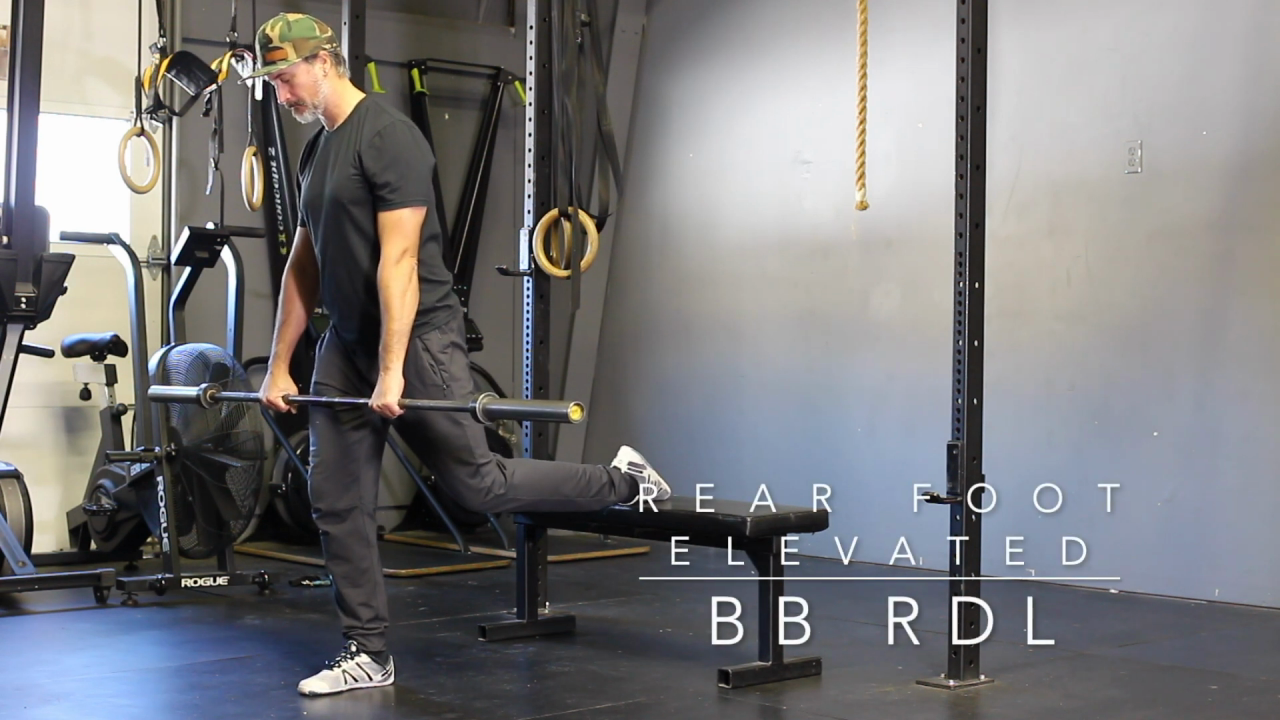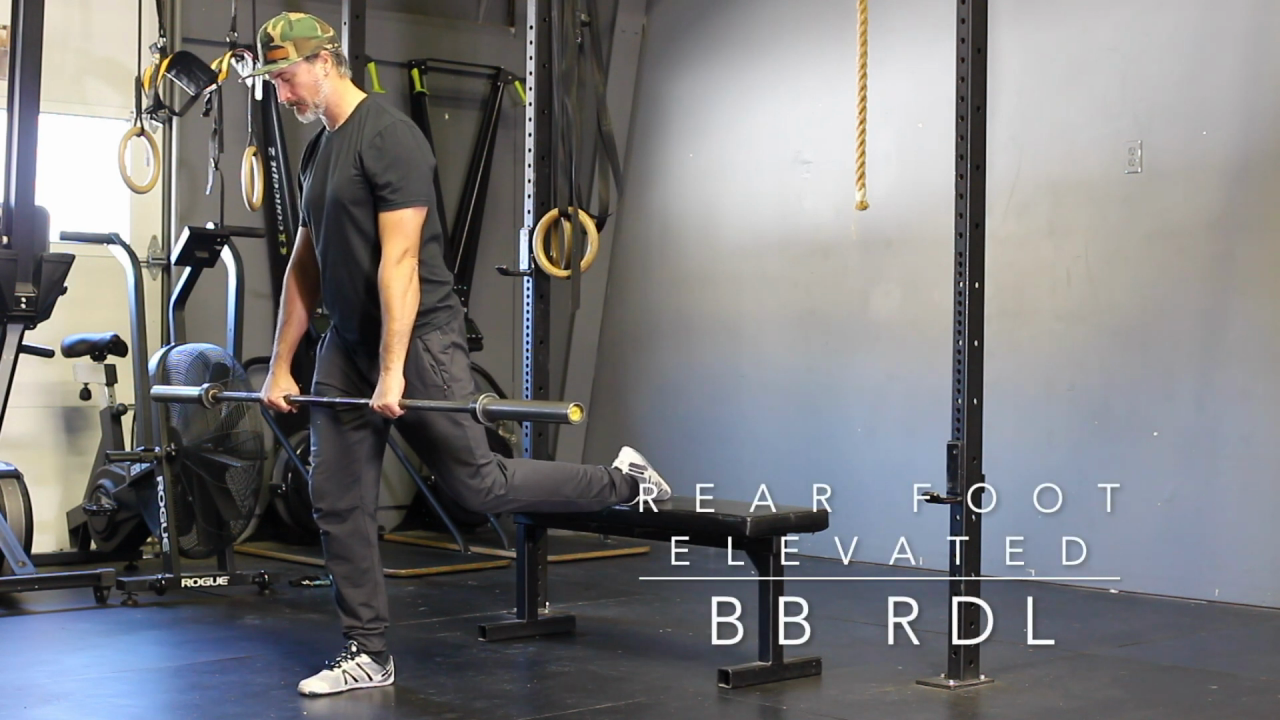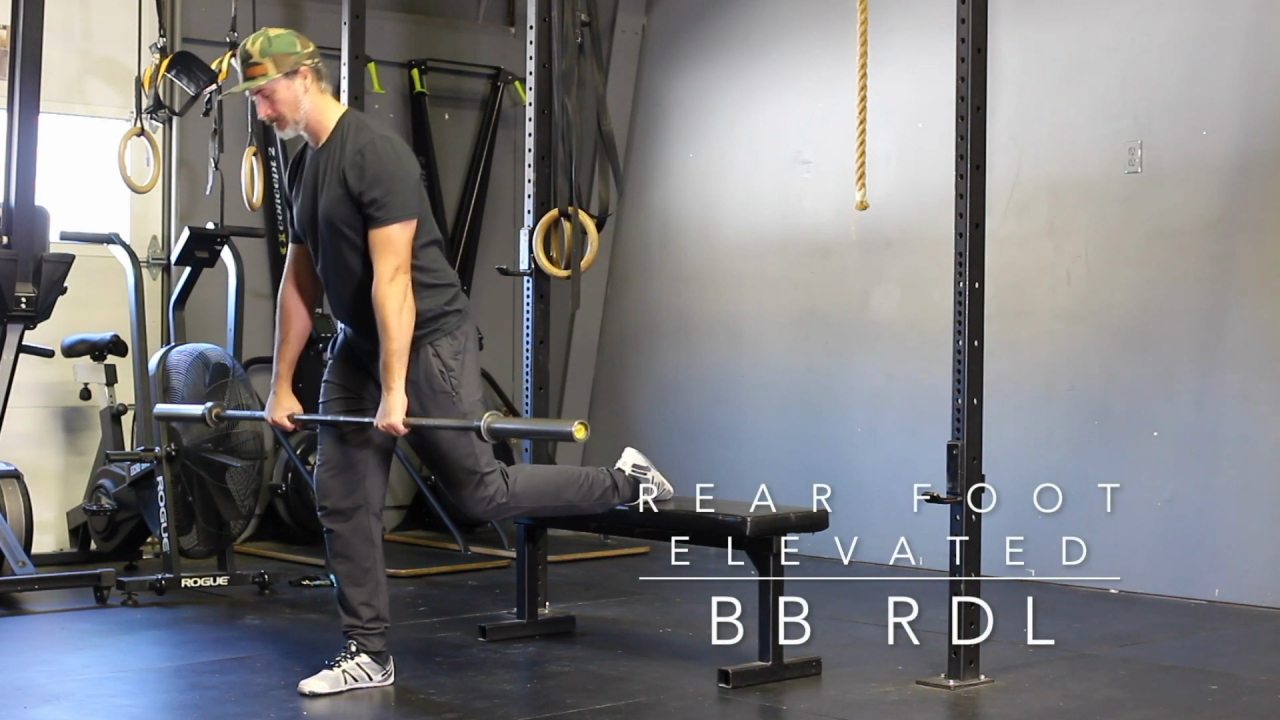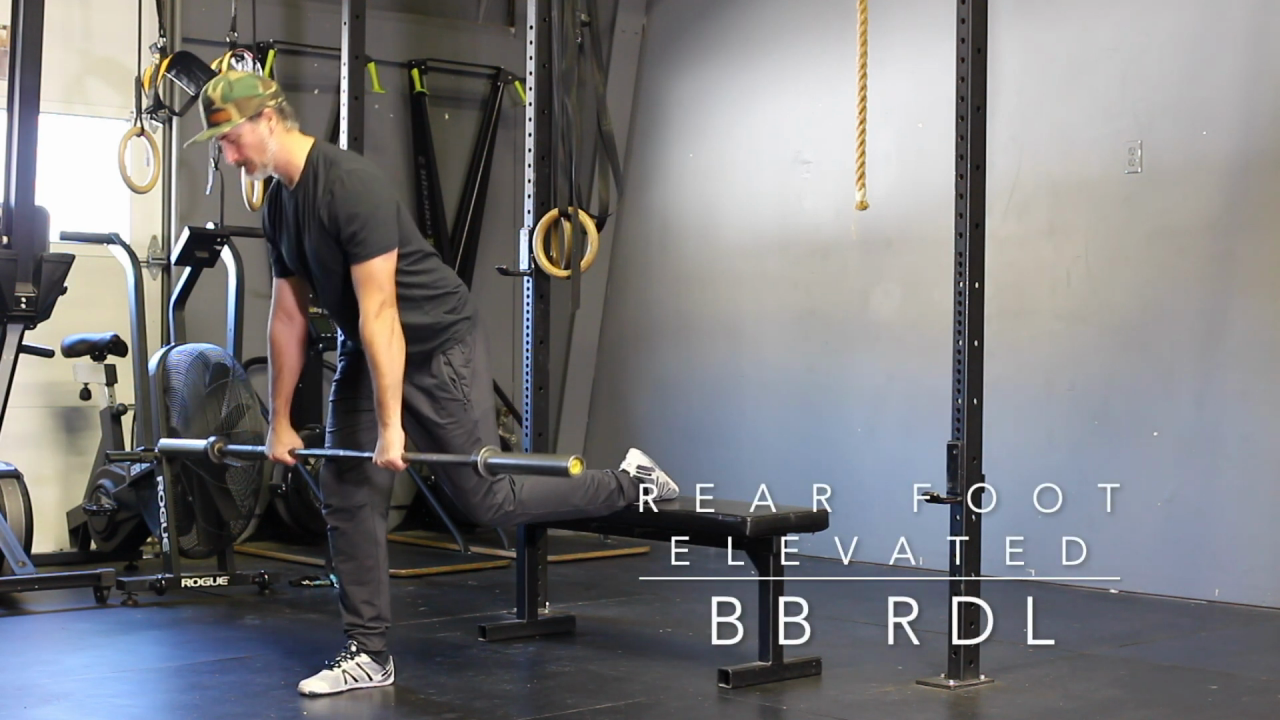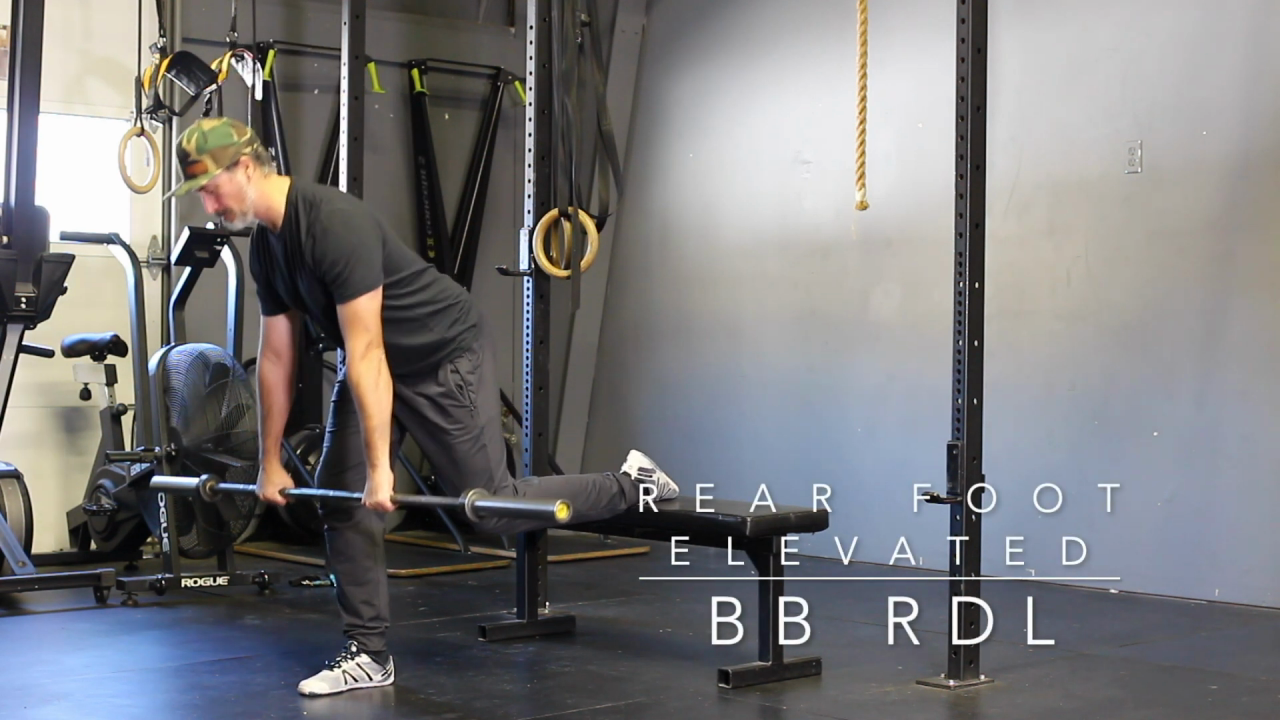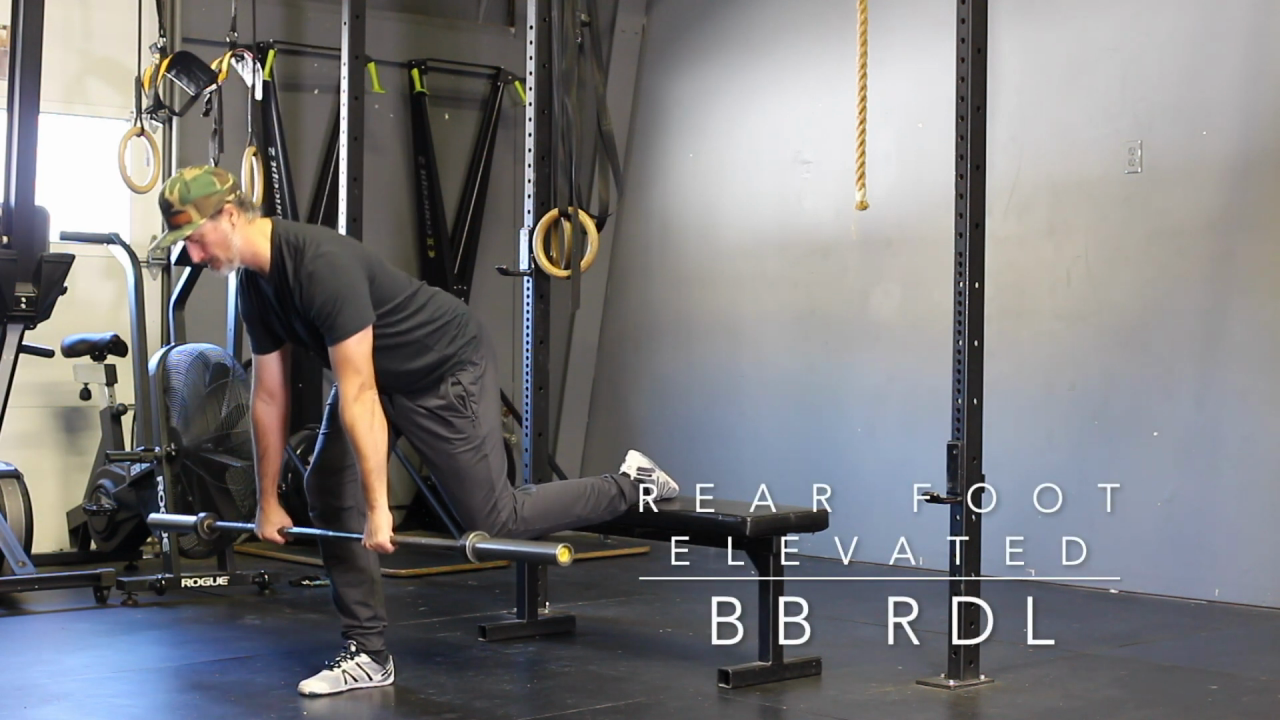
dt=0.4s
person 1, frame 1
left shoulder: (388, 137)
right shoulder: (316, 151)
left elbow: (399, 261)
right elbow: (304, 266)
left wrist: (393, 371)
right wrist: (278, 366)
left hip: (417, 340)
right hip: (345, 344)
left knee: (478, 483)
right knee: (337, 502)
left ankle: (622, 481)
right ankle: (367, 653)
person 1, frame 2
left shoulder: (390, 137)
right shoulder: (318, 150)
left elbow: (400, 262)
right elbow: (305, 266)
left wrist: (392, 371)
right wrist: (280, 365)
left hip: (416, 341)
right hip: (346, 345)
left knee: (480, 484)
right knee: (337, 504)
left ankle: (623, 481)
right ankle: (367, 654)
person 1, frame 3
left shoulder: (375, 152)
right shoulder: (304, 167)
left elbow: (393, 279)
right elbow: (300, 282)
left wrist: (395, 391)
right wrist: (281, 385)
left hip: (428, 343)
right hip: (356, 346)
left knee: (480, 491)
right knee: (342, 501)
left ankle: (626, 482)
right ankle: (368, 654)
person 1, frame 4
left shoulder: (351, 184)
right shoulder: (279, 203)
left elbow: (381, 312)
right elbow: (288, 317)
left wrist: (391, 426)
right wrist: (280, 422)
left hip: (438, 348)
right hip: (366, 351)
left knee: (486, 497)
right knee: (347, 499)
left ankle: (629, 483)
right ankle: (368, 653)
person 1, frame 5
left shoulder: (336, 223)
right shoulder: (265, 246)
left elbow: (365, 352)
right elbow: (276, 357)
left wrist: (380, 468)
right wrist: (270, 463)
left hip: (445, 357)
right hip: (377, 364)
right knee: (341, 498)
left ankle: (631, 484)
right ankle: (367, 654)
person 1, frame 6
left shoulder: (323, 264)
right shoulder: (255, 285)
left elbow: (358, 396)
right elbow: (269, 395)
left wrist: (378, 510)
right wrist: (268, 503)
left hip: (448, 371)
right hip: (379, 374)
left knee: (491, 518)
right knee: (329, 494)
left ankle: (630, 486)
right ankle: (367, 654)
